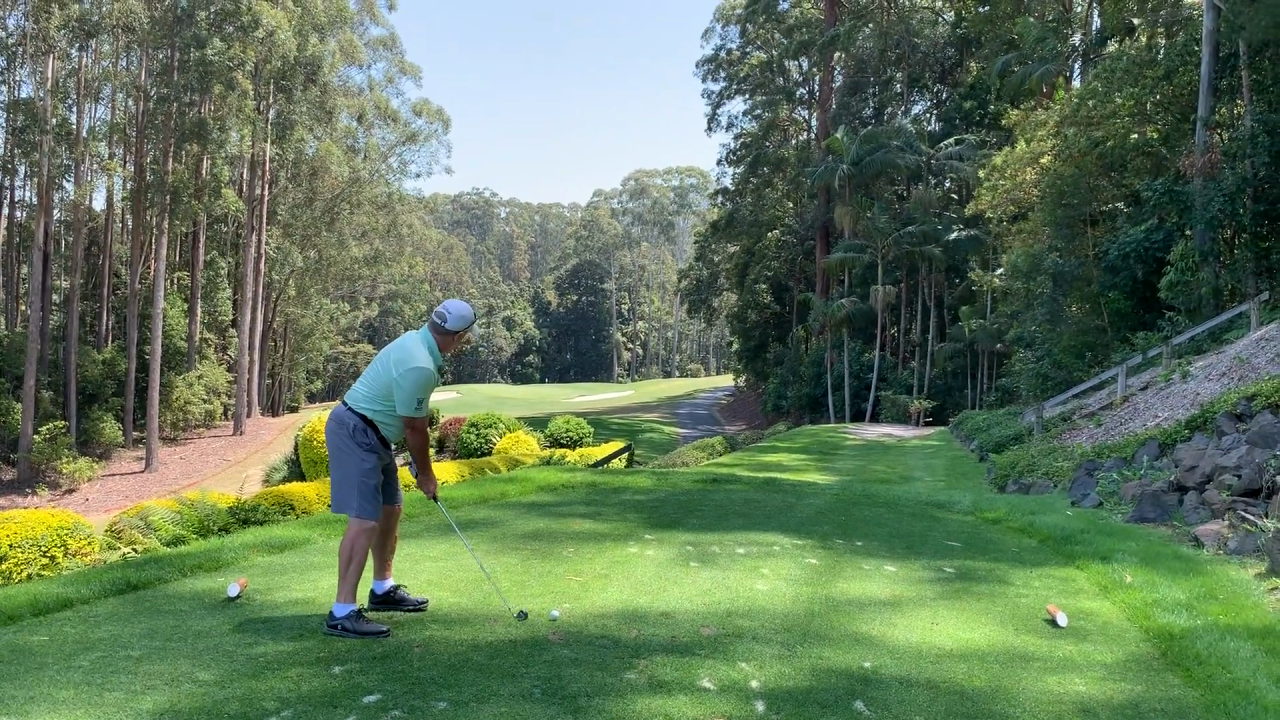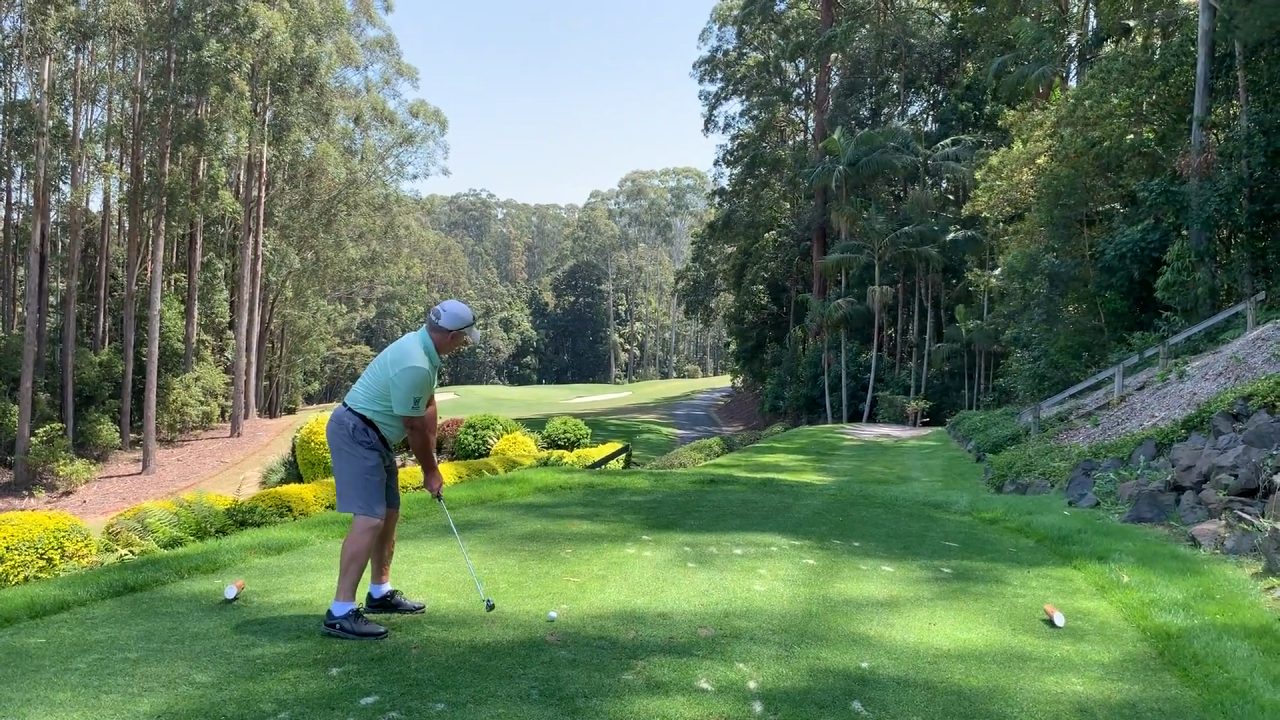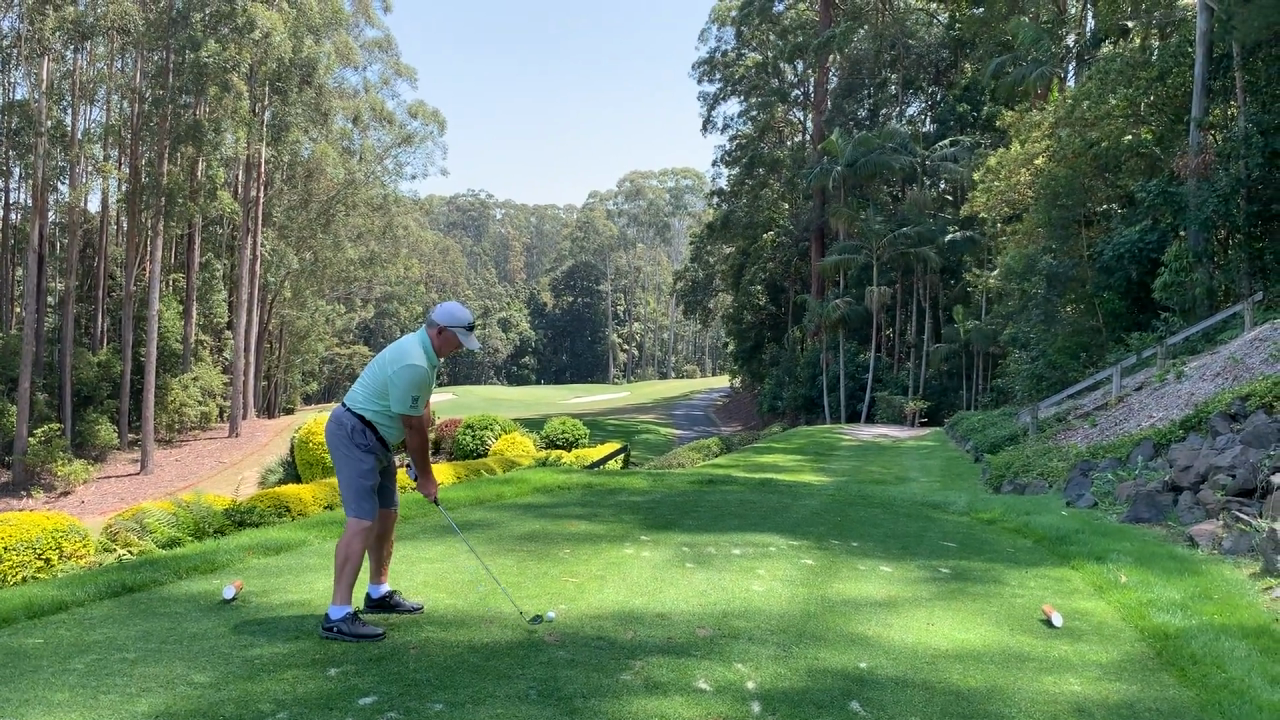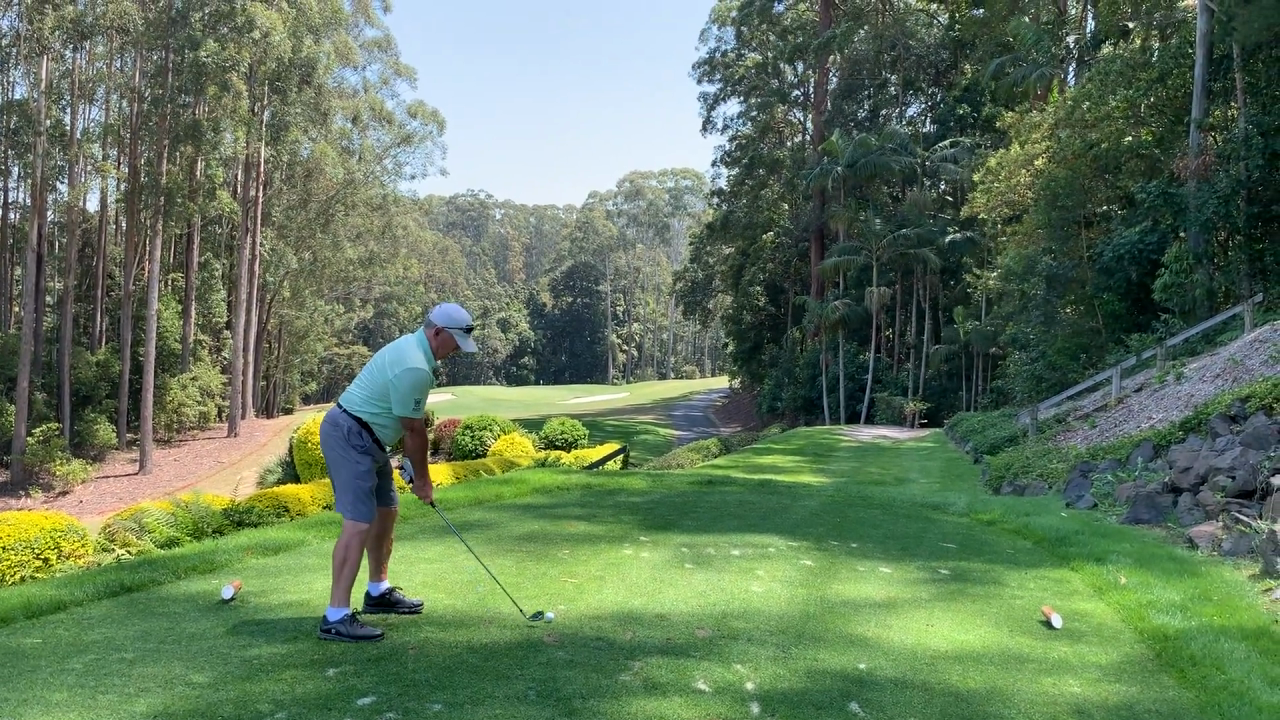
dt=0.2s
person 1, frame 1
left shoulder: (417, 341)
right shoulder: (419, 367)
left elbow: (416, 421)
right elbow: (415, 428)
left wrist: (419, 462)
right wrist: (426, 474)
left hip: (370, 434)
right hip: (356, 433)
left knee: (389, 509)
right knee: (365, 520)
left ankle: (383, 589)
right ankle: (342, 613)
person 1, frame 2
left shoulder: (421, 347)
right shoulder: (414, 366)
left elbow: (428, 408)
right elbow: (415, 427)
left wrist: (430, 456)
right wrist: (431, 471)
left hip: (371, 436)
right hip: (356, 434)
left knee: (388, 514)
right knee: (369, 519)
left ankle: (380, 593)
right ankle: (341, 612)
person 1, frame 3
left shoulder: (422, 350)
right shoulder: (413, 365)
left elbow: (421, 412)
right elbow: (413, 426)
left wrist: (420, 464)
right wrist: (426, 476)
left hip: (371, 437)
right hip: (354, 435)
left knee: (386, 514)
right knee: (362, 521)
left ankle: (379, 593)
right ankle: (338, 615)
person 1, frame 4
left shoulder: (416, 347)
right shoulder: (414, 368)
left elbow: (411, 424)
right elbow: (414, 430)
left wrist: (410, 461)
right wrist: (423, 479)
left hip: (365, 438)
right hip: (350, 436)
left knee: (385, 511)
right knee: (359, 523)
left ankle: (378, 591)
right ankle: (336, 617)
